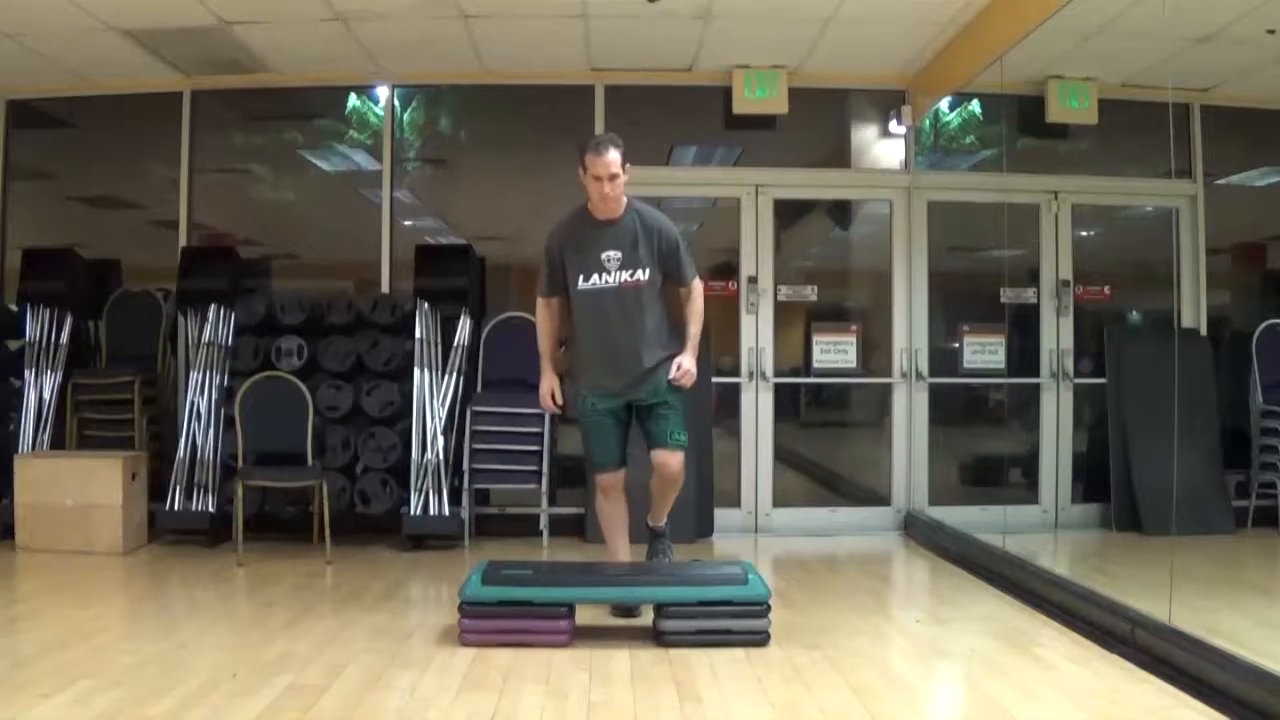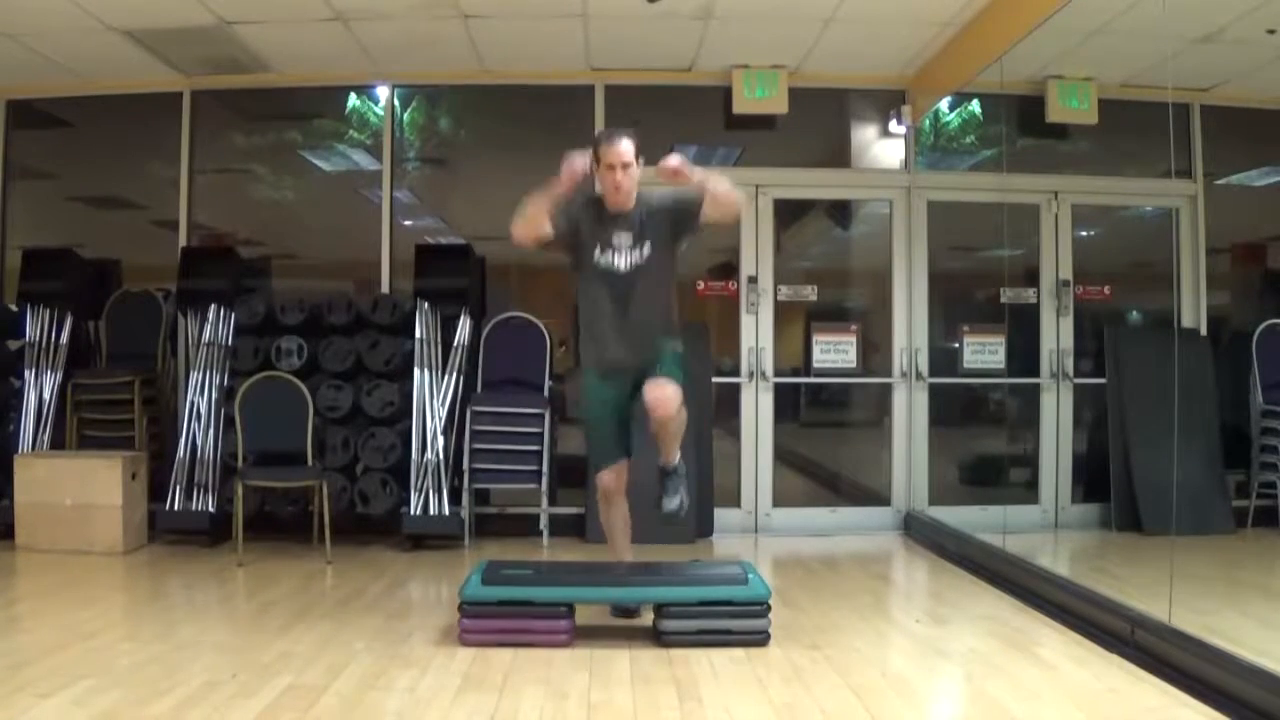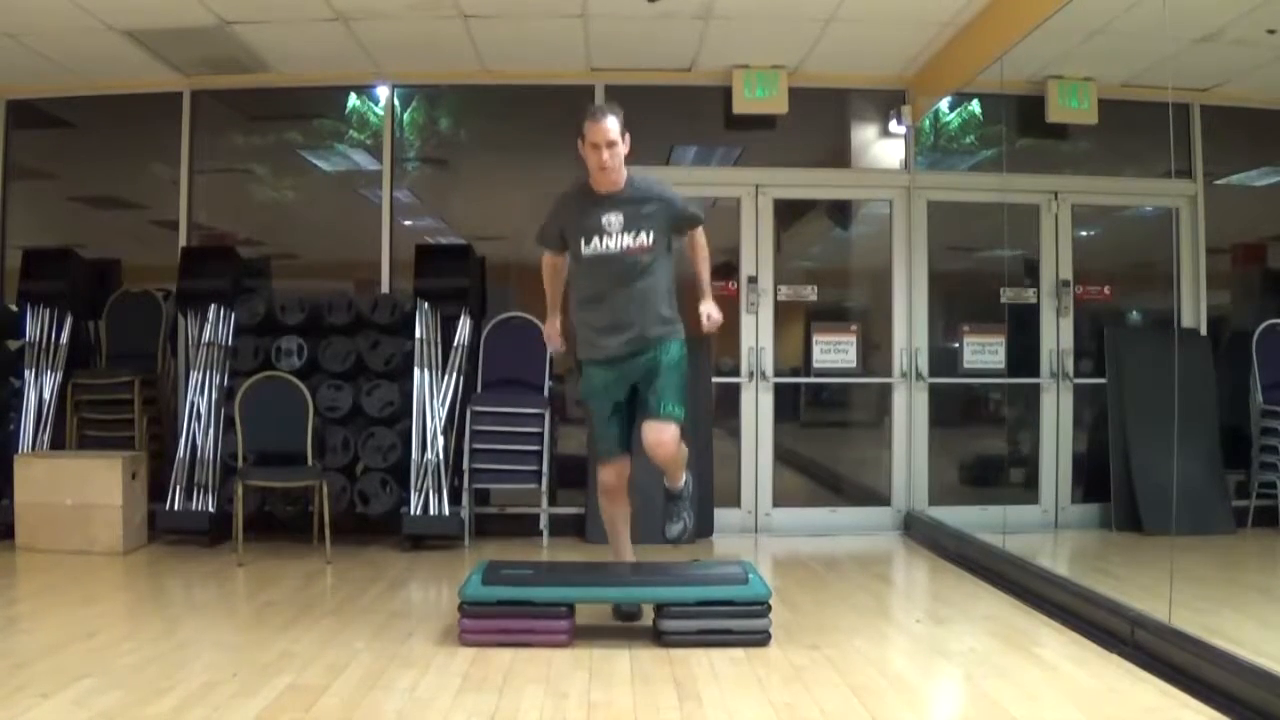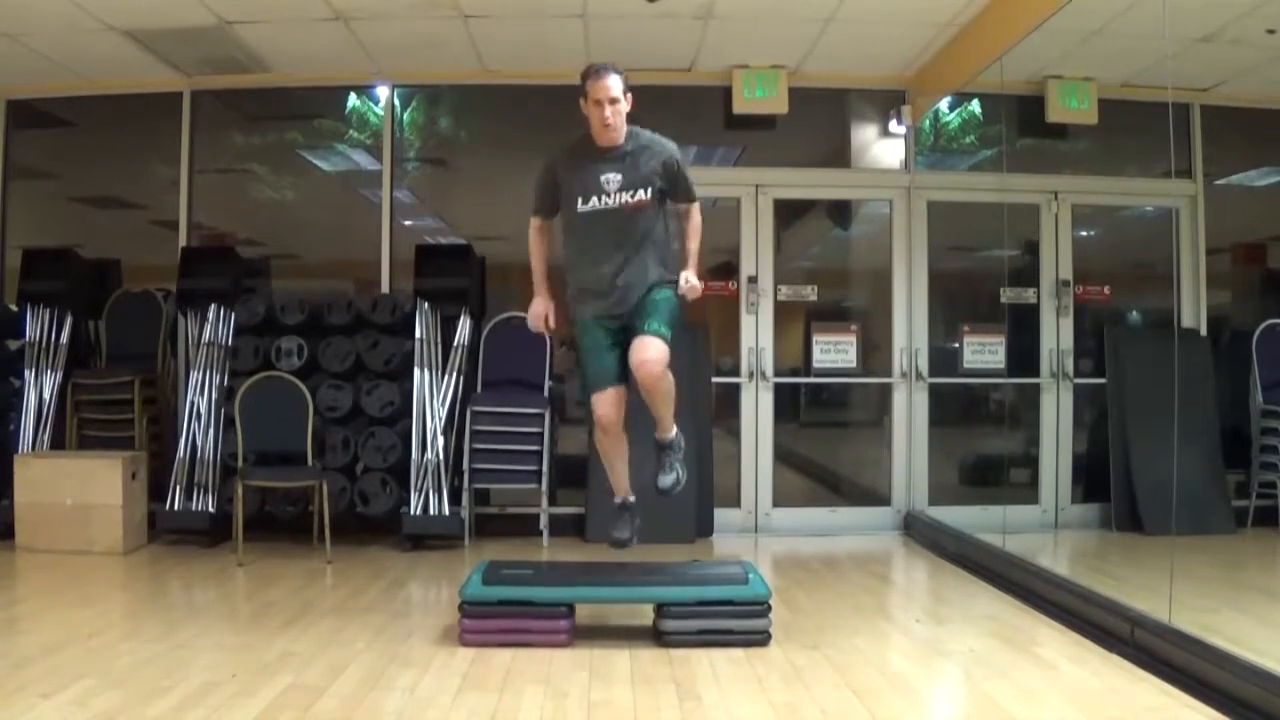
dt=1s
person 1, frame 1
left shoulder: (656, 226)
right shoulder: (563, 236)
left elbow: (692, 289)
right elbow: (548, 305)
left wrist: (690, 350)
right wrist: (547, 369)
left hip: (656, 373)
right hip: (597, 382)
left knee: (671, 464)
right knee: (608, 481)
left ankle: (658, 527)
person 1, frame 2
left shoulder: (666, 210)
right shoulder: (578, 216)
left elbow: (731, 209)
right elbow: (522, 234)
left wrist: (691, 176)
right wrist: (561, 186)
left hip: (658, 349)
right hip: (602, 365)
left knee: (664, 403)
right knee: (609, 480)
left ankle: (670, 465)
person 1, frame 3
left shoulder: (660, 199)
right shoulder: (566, 210)
left elbow: (694, 231)
right elbow: (553, 254)
left wrist: (707, 297)
right wrist: (554, 319)
left hip: (660, 347)
right hip: (599, 359)
left knee: (661, 444)
right knee: (611, 477)
left ankle: (677, 484)
person 1, frame 4
left shoulder: (661, 154)
right shoulder: (564, 164)
left elbow: (688, 208)
right elbow: (540, 225)
left wrist: (691, 267)
right wrist: (538, 292)
left hip: (653, 287)
right hip: (594, 302)
left knee: (648, 364)
right knee: (606, 413)
left ankle: (668, 437)
right ankle: (623, 503)
